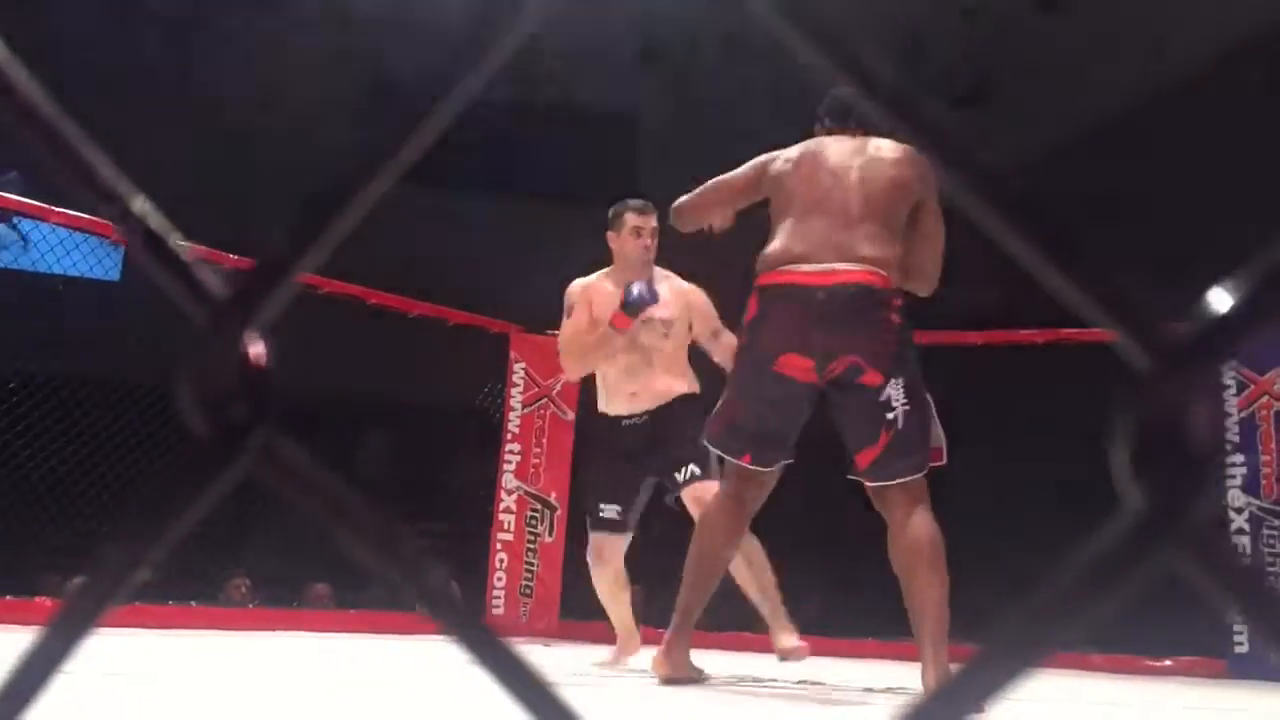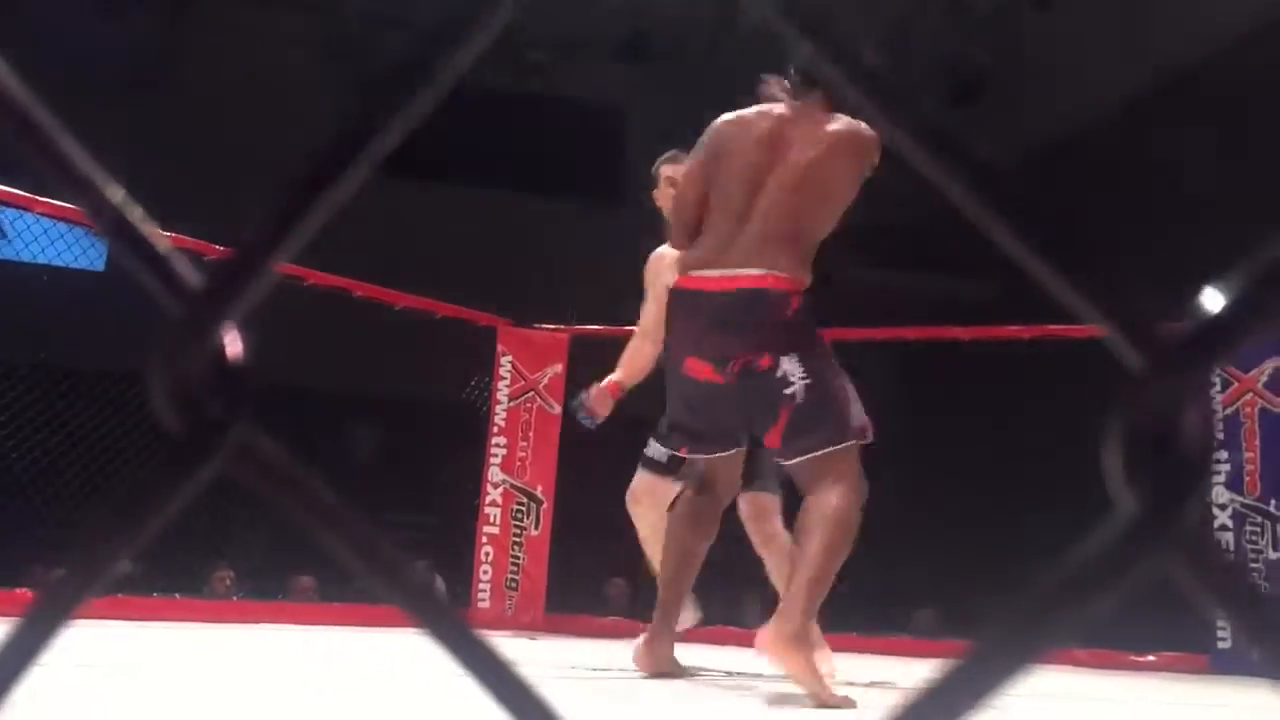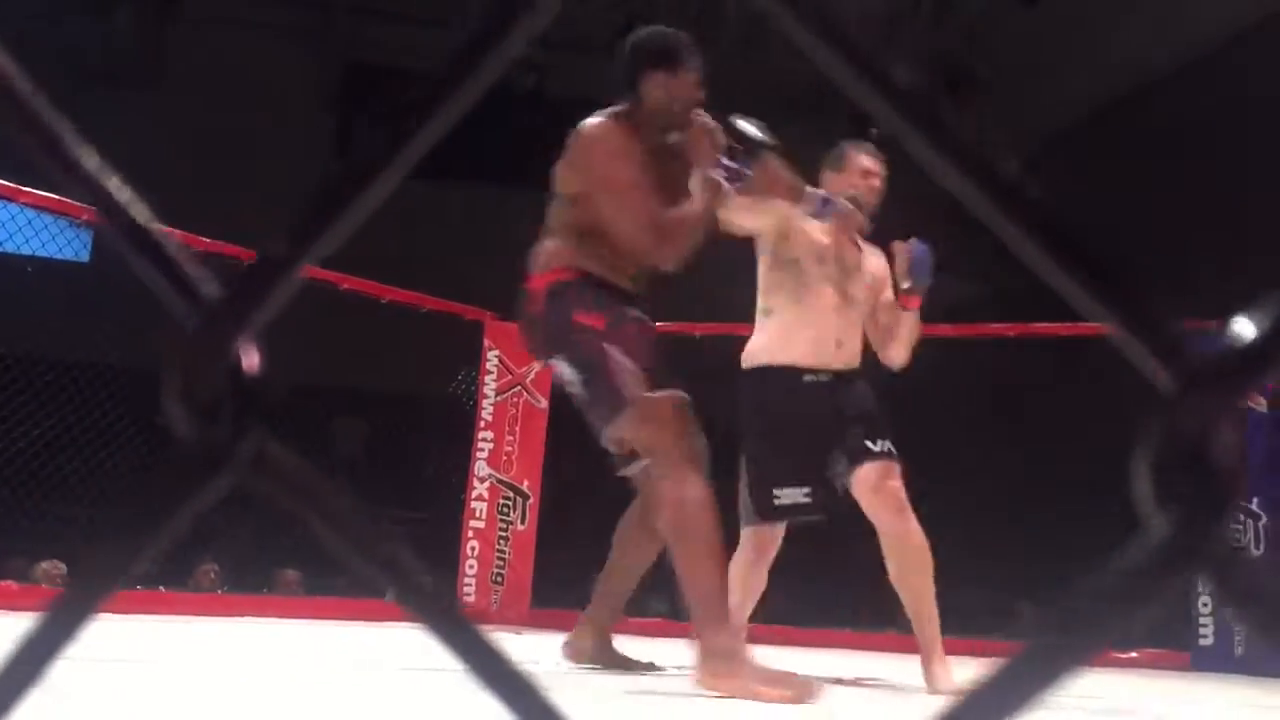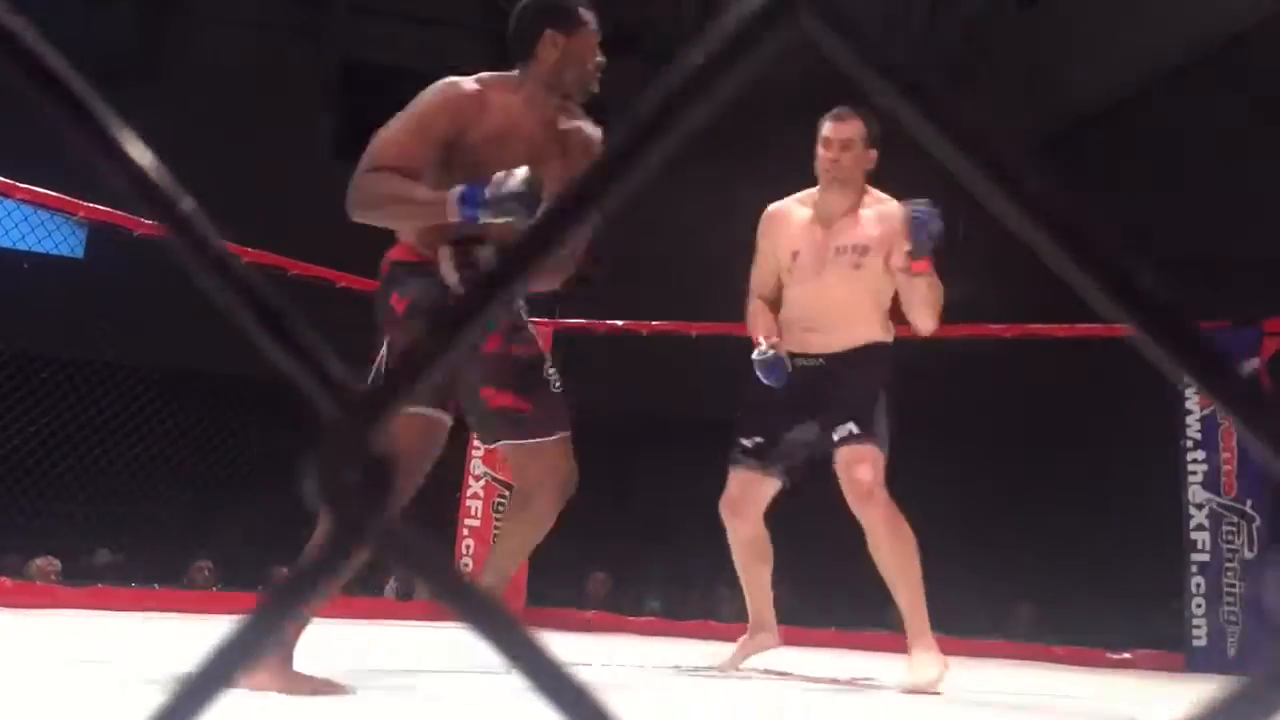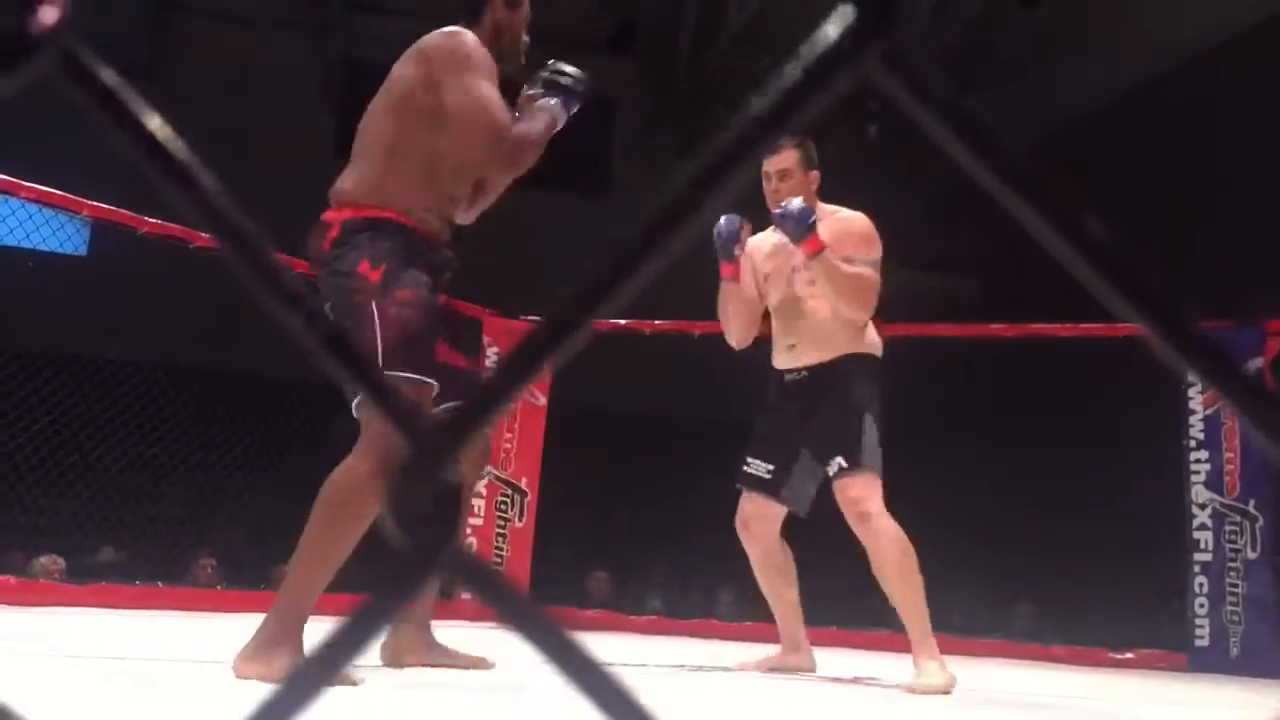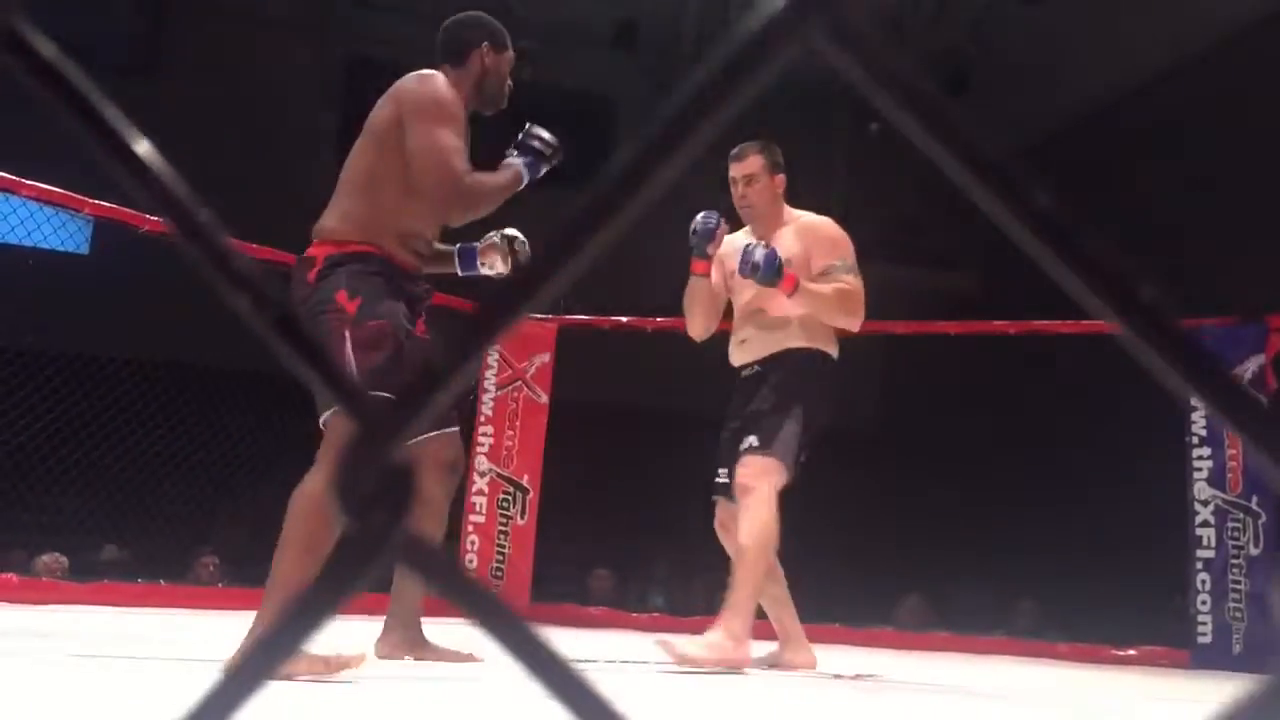
dt=0.3s
person 1, frame 1
left shoulder: (783, 160)
right shoulder: (912, 164)
left elbow: (683, 214)
right elbow: (924, 279)
left wrist: (720, 212)
left hip: (782, 307)
right hip: (865, 310)
left knee: (740, 488)
right knee: (905, 500)
left ankle: (673, 647)
right ankle: (938, 677)
person 1, frame 2
left shoulder: (728, 129)
right shoulder: (856, 140)
left elbow: (681, 229)
left hip: (692, 307)
right hip: (767, 310)
left knee: (712, 481)
right knee: (838, 479)
left ankle: (658, 640)
right ankle: (788, 633)
person 1, frame 3
left shoulder: (679, 133)
right shoulder: (603, 141)
right elbow: (665, 250)
right wrist: (710, 176)
left hip: (604, 310)
right hip: (571, 305)
left knee: (666, 476)
right knee: (680, 455)
left ankle: (592, 632)
right ankle: (721, 654)
person 1, frame 4
left shoulder: (583, 143)
right shoulder: (461, 101)
left elbow: (564, 253)
right elbow: (365, 194)
left wrist: (497, 257)
right wrist: (465, 200)
left hip: (496, 308)
right hip: (424, 290)
left knee: (552, 477)
right knee: (404, 459)
left ankle: (481, 601)
right ankle: (269, 647)
person 1, frame 5
left shoulder: (460, 72)
left elbow: (463, 204)
right elbow: (502, 149)
left wrist: (538, 113)
right wrist: (553, 107)
left hip: (415, 257)
right hip: (371, 247)
left knee: (468, 448)
right knee: (395, 441)
left ankle: (411, 633)
right ankle: (273, 639)
person 1, frame 6
left shoulder: (441, 108)
right shoulder: (428, 92)
right elbow: (451, 199)
left wrist: (473, 255)
right wrist: (518, 167)
left hip: (395, 288)
right hip: (350, 280)
left knee: (441, 462)
right knee: (354, 448)
left ankle: (403, 629)
right ankle: (268, 634)
person 2, frame 1
left shoulder: (684, 293)
right shoulder: (582, 293)
left elbow: (728, 350)
right elbow: (572, 364)
right wrist: (622, 317)
left hip: (677, 416)
right hip: (617, 430)
left knee: (713, 507)
right knee: (603, 554)
left ankle: (781, 626)
right ankle: (627, 639)
person 2, frame 2
right shoulder: (659, 262)
right elbow: (648, 339)
right wrist: (607, 389)
left knee: (760, 520)
right knee: (642, 500)
left ankle: (814, 643)
right ankle: (678, 603)
person 2, frame 3
left shoulder: (873, 264)
right shoulder: (788, 221)
left elbow: (893, 356)
right elbow: (737, 211)
left wrist: (911, 293)
right wrist: (808, 200)
left hip: (842, 388)
right hip: (777, 391)
left knee: (888, 501)
right knee: (762, 541)
left ankle: (933, 657)
person 2, frame 4
left shoulder: (893, 218)
right shoulder: (780, 217)
left elbow: (926, 321)
right elbow: (760, 299)
left wrist: (920, 254)
right wrist: (765, 348)
left hip: (855, 366)
right hip: (788, 371)
left knee: (864, 486)
right knee: (739, 504)
left ankle: (923, 647)
right ankle: (761, 628)
person 2, frame 5
left shoulder: (850, 227)
right shoulder: (758, 247)
left elbow: (862, 305)
right elbow: (738, 336)
left wrist: (811, 242)
right wrist: (728, 265)
left hip: (845, 377)
right hip: (789, 386)
left knee: (863, 507)
right knee: (753, 522)
left ankle: (928, 655)
right ankle: (795, 646)
person 2, frame 6
left shoulder: (818, 232)
right shoulder: (731, 249)
left elbow: (853, 315)
right elbow: (698, 329)
left wrist: (787, 279)
right wrist: (702, 260)
left hip: (797, 370)
right hip: (751, 382)
left knee: (755, 479)
right knee: (730, 523)
left ankle: (731, 636)
right ankle: (794, 642)
